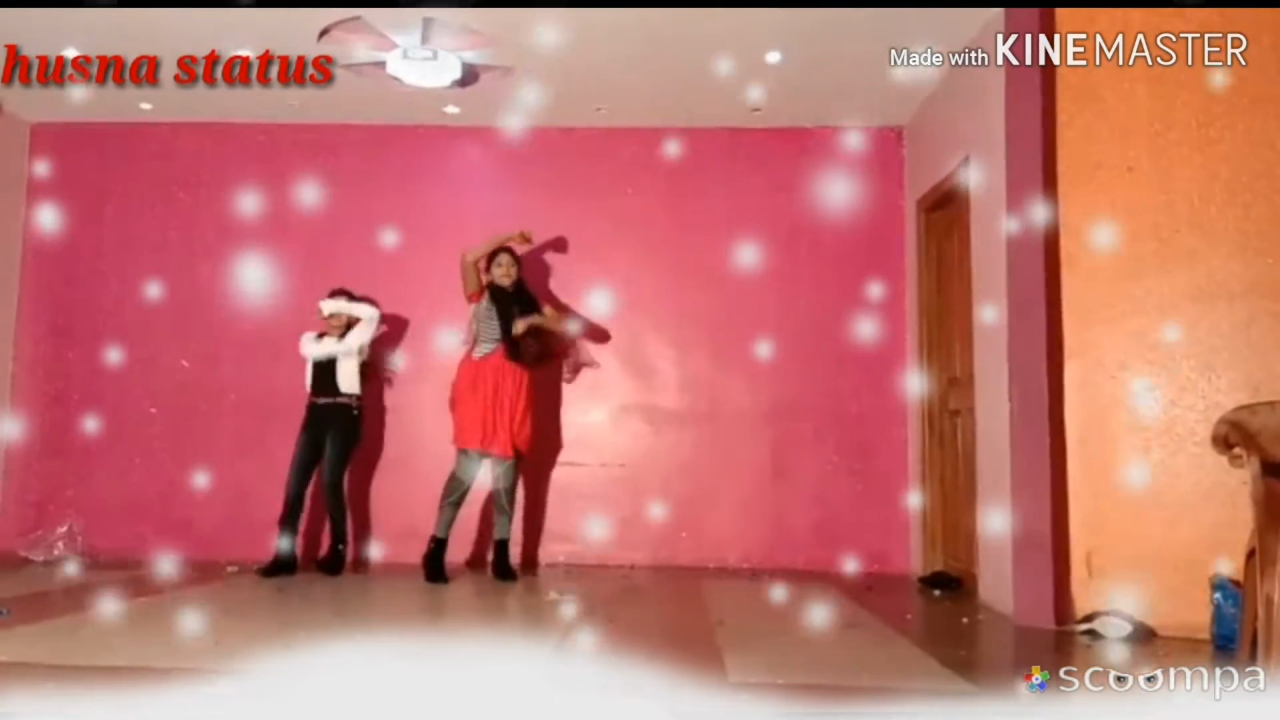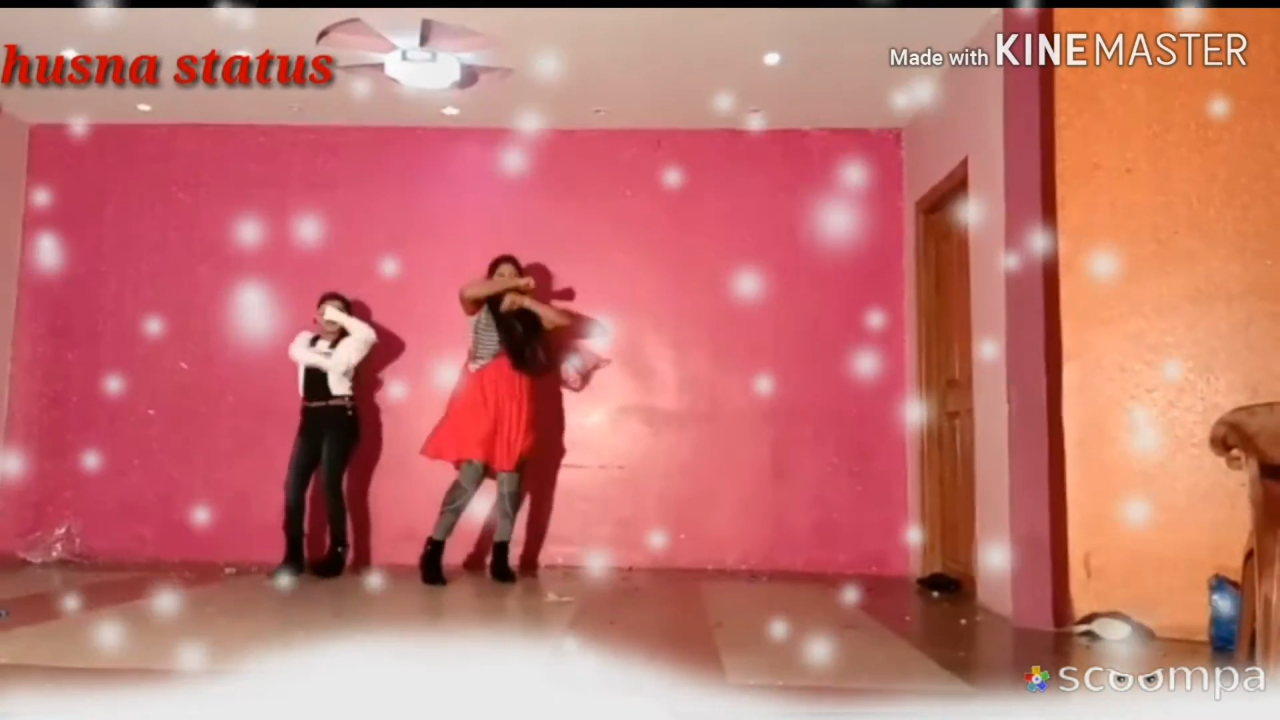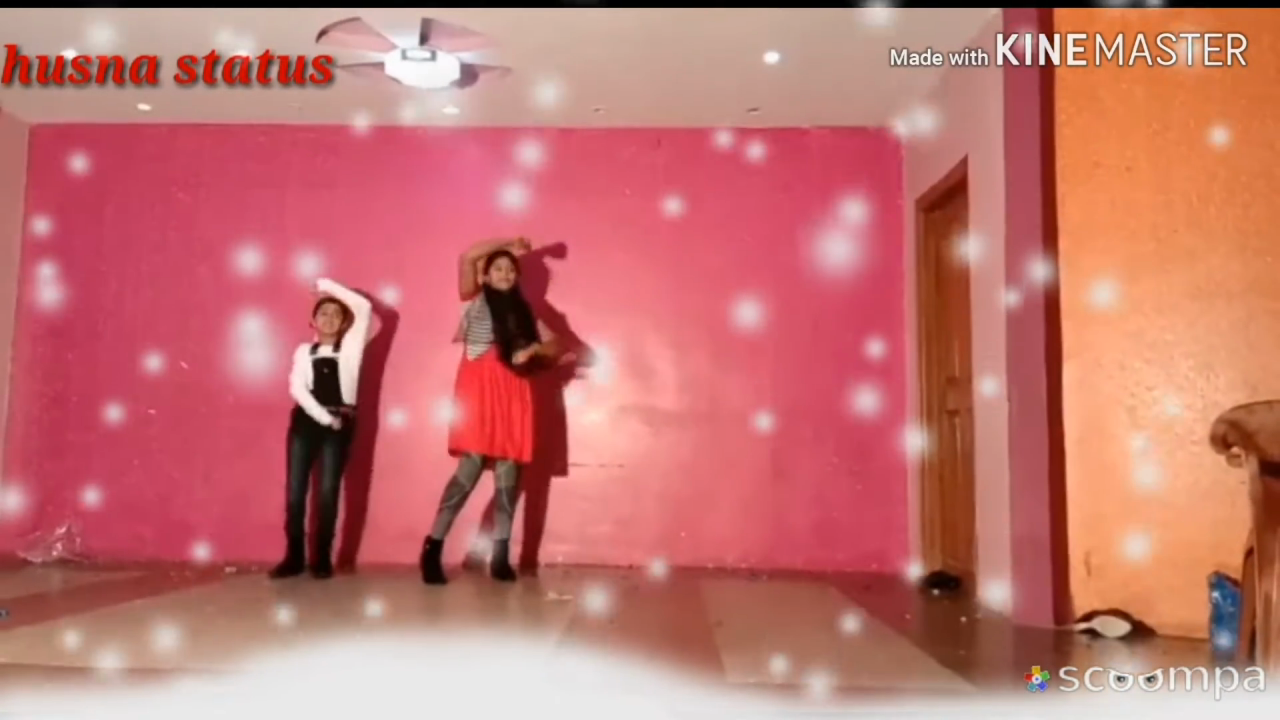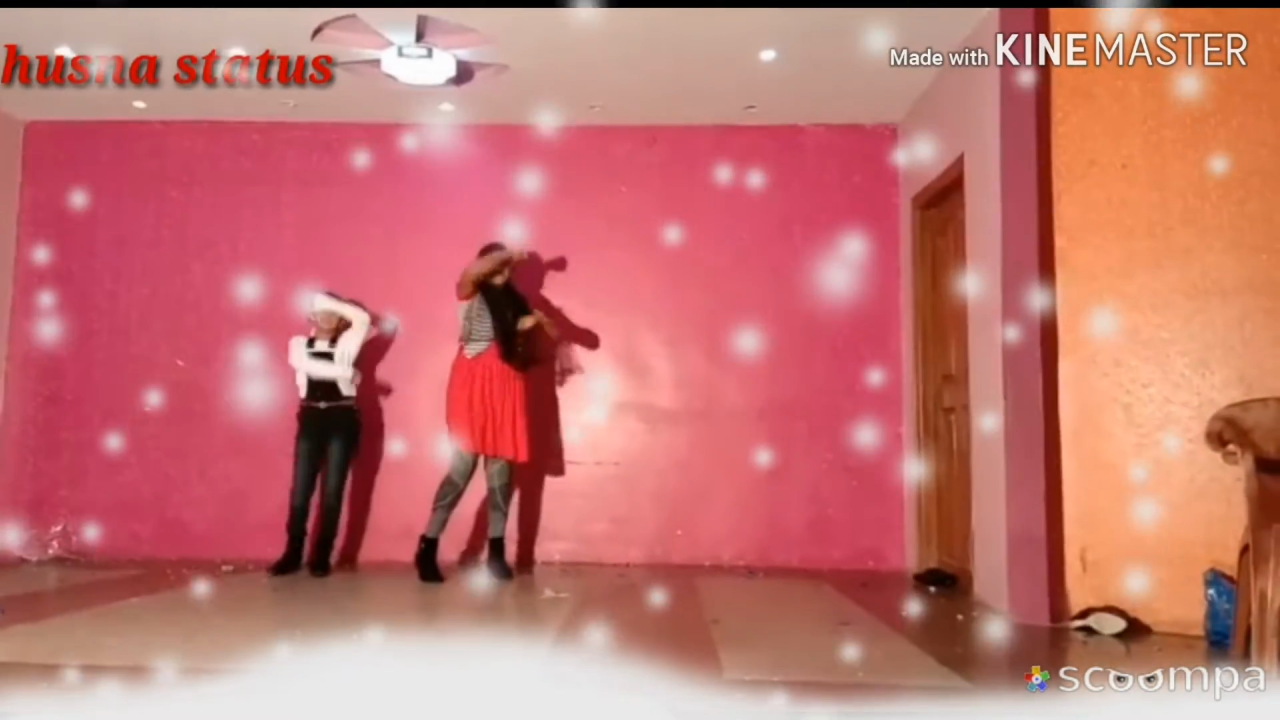
dt=0.2s
person 1, frame 1
left shoulder: (527, 303)
right shoulder: (481, 296)
left elbow: (561, 323)
right elbow: (468, 260)
left wrist: (533, 320)
right wrist: (510, 240)
left hip: (513, 390)
right hip: (480, 386)
left knee: (506, 468)
right knee: (469, 465)
left ankle: (501, 554)
right ankle: (436, 548)
person 1, frame 2
left shoulder: (526, 313)
right shoulder: (479, 308)
left elbow: (561, 320)
right elbow: (466, 292)
left wrist: (525, 300)
right wrist: (510, 283)
left hip: (513, 399)
right hip: (479, 396)
left knee: (510, 475)
right knee: (472, 472)
left ankle: (500, 556)
right ankle: (433, 551)
person 1, frame 3
left shoulder: (522, 309)
right shoulder: (474, 297)
left elbow: (552, 345)
right elbow: (467, 257)
left wrist: (532, 350)
right wrist: (510, 241)
left hip: (513, 393)
right hip: (478, 389)
left knee: (508, 470)
right knee: (471, 466)
left ankle: (500, 553)
right ankle: (432, 548)
person 1, frame 4
left shoulder: (515, 302)
right shoulder: (472, 292)
left elbow: (553, 331)
right elbow: (469, 272)
left wrist: (538, 319)
right wrist: (507, 254)
left hip: (506, 389)
right hip: (472, 385)
left knee: (501, 467)
right knee: (463, 464)
left ankle: (496, 551)
right ankle: (427, 547)
person 2, frame 1
left shoulder: (355, 339)
right shoulder: (312, 339)
left elbow: (373, 314)
right elbow: (312, 349)
left wrist: (342, 306)
right wrist: (342, 346)
left hip: (344, 415)
right hip: (315, 415)
left knee: (330, 481)
right knee: (295, 482)
left ankle: (336, 551)
right ankle: (285, 554)
person 2, frame 2
left shoulder: (349, 346)
right shoulder: (306, 340)
left elbow: (369, 334)
right elbow: (295, 351)
left wrist: (338, 316)
right wrist: (324, 359)
left hip: (340, 417)
right hip: (311, 417)
left knee: (329, 482)
right knee: (293, 485)
left ankle: (337, 553)
right ankle: (294, 556)
person 2, frame 3
left shoulder: (351, 346)
right shoulder: (303, 351)
left elbow: (364, 308)
right elbow: (297, 388)
left wrist: (330, 286)
right wrist: (323, 416)
left hip: (339, 424)
right hip: (305, 420)
left knee: (328, 489)
right knee: (295, 487)
left ankle: (322, 556)
right ankle: (294, 555)
person 2, frame 4
left shoulder: (346, 343)
right shoulder: (299, 344)
left elbow: (363, 320)
right elbow: (302, 363)
left wrist: (331, 305)
right wrist: (341, 371)
left hip: (343, 418)
right hip: (311, 418)
left knee: (333, 488)
right knee: (300, 487)
left ankle: (321, 555)
right ankle: (292, 553)
